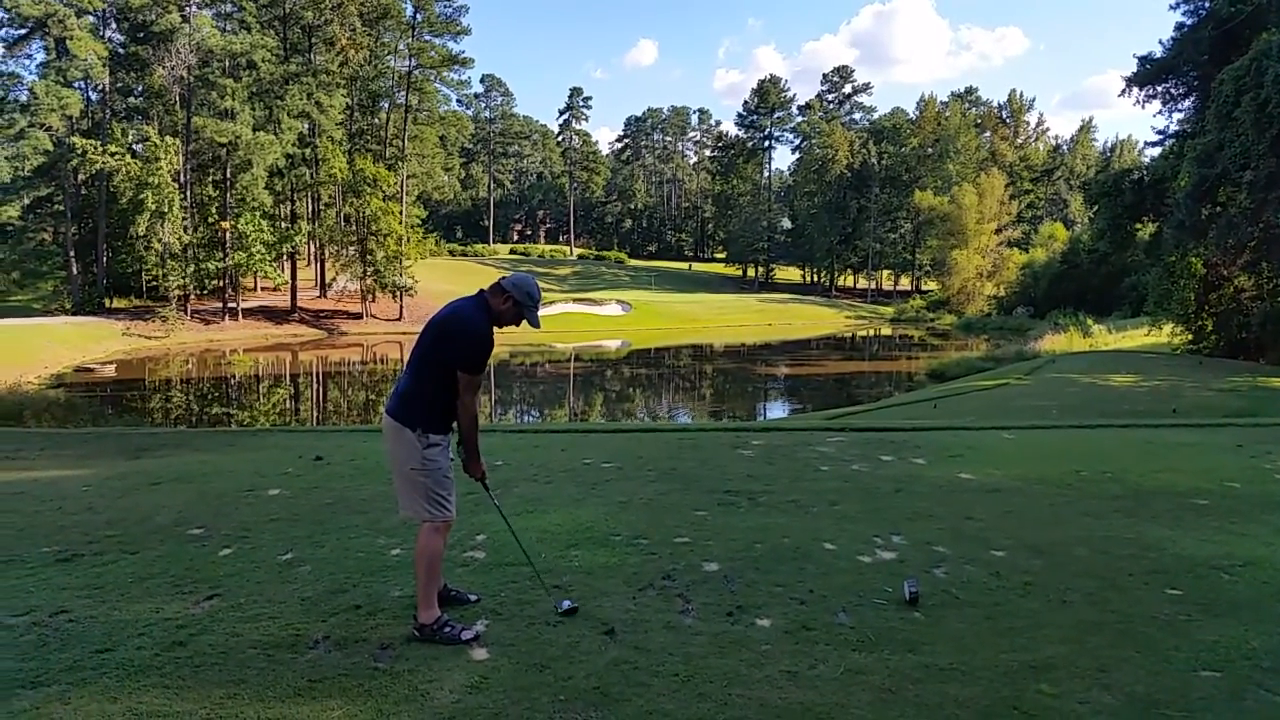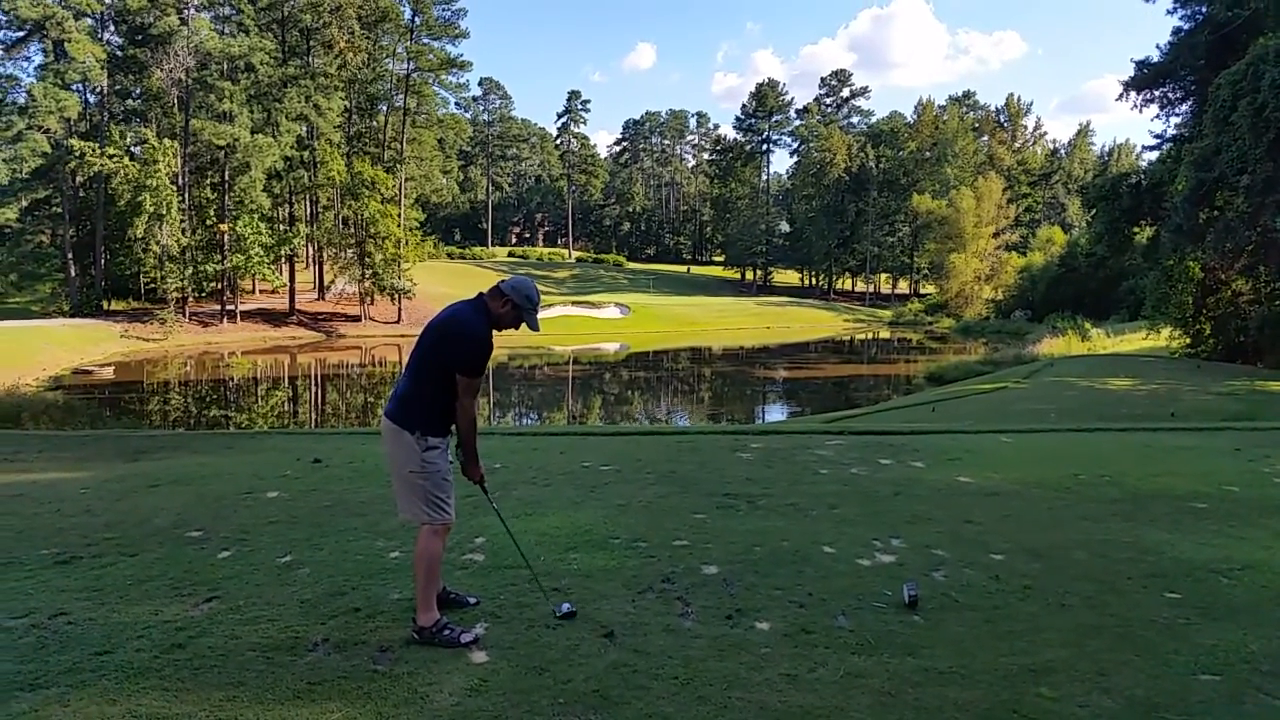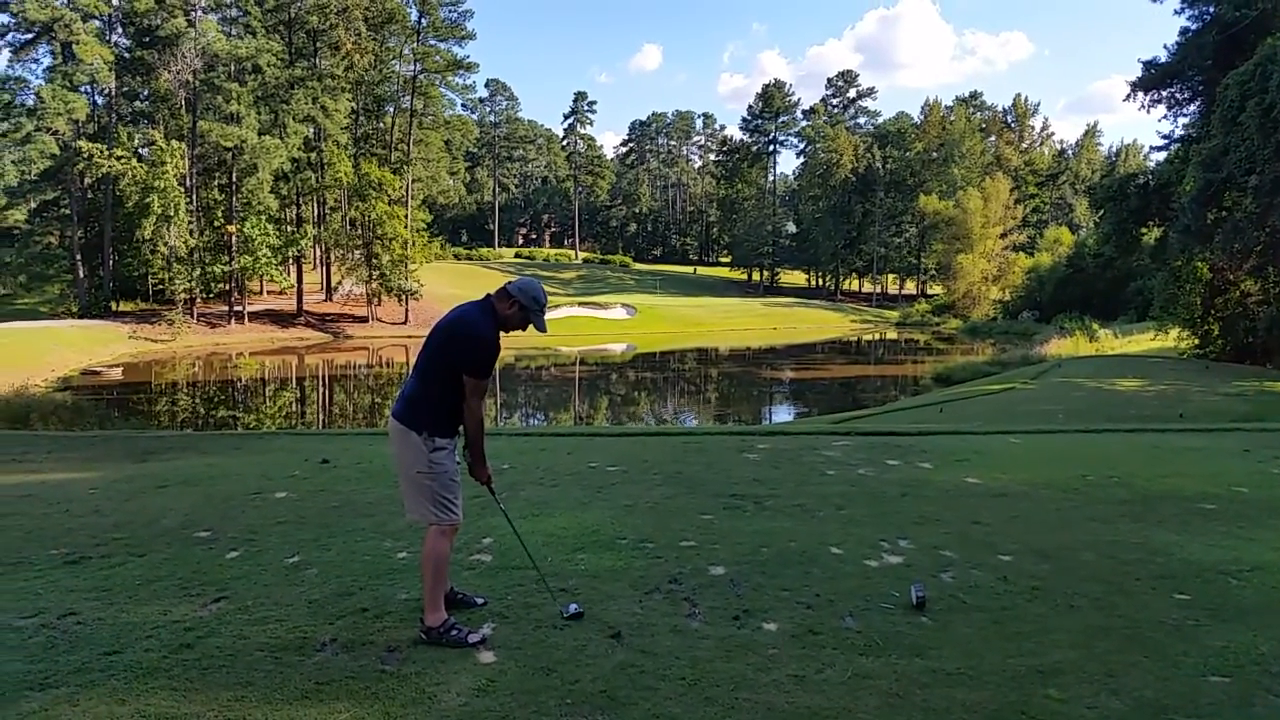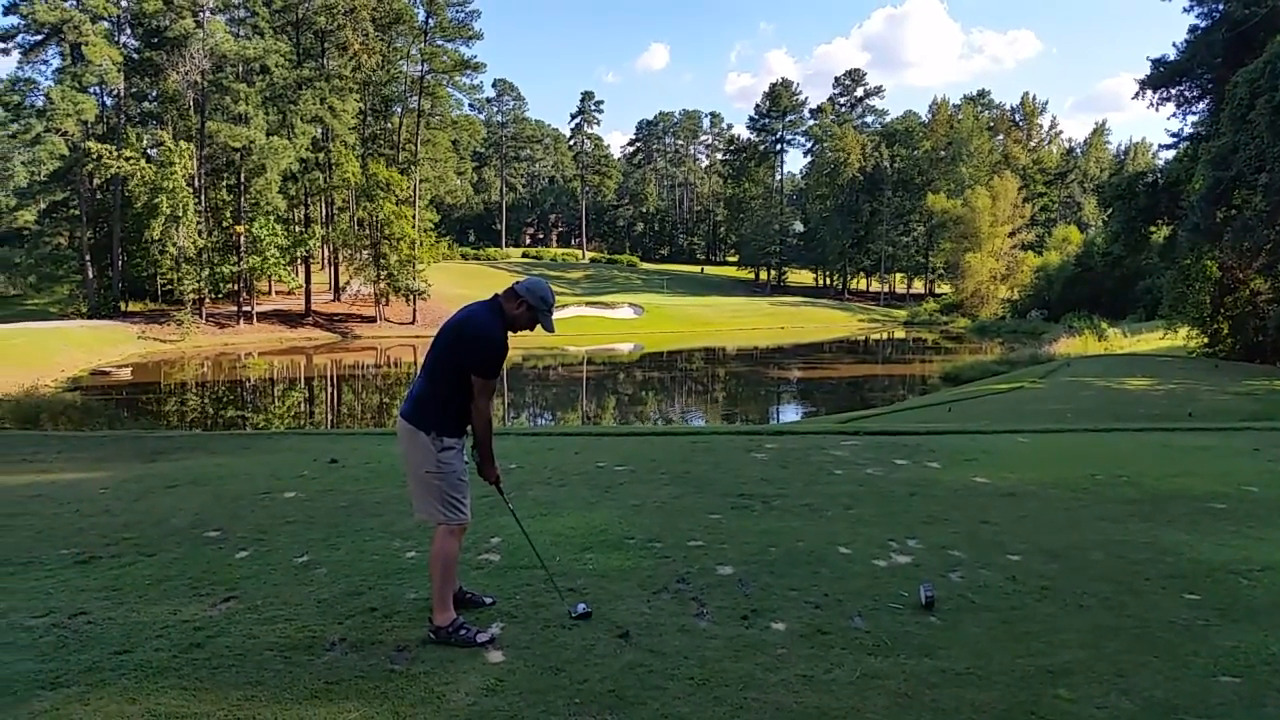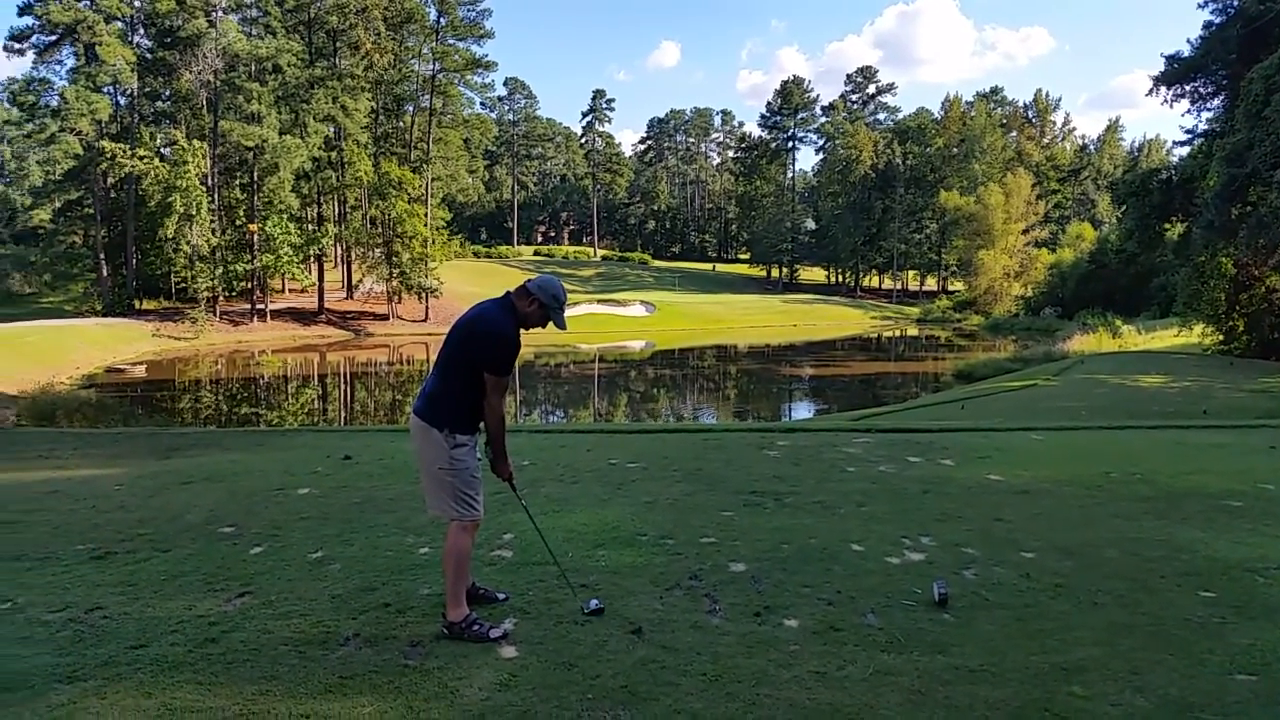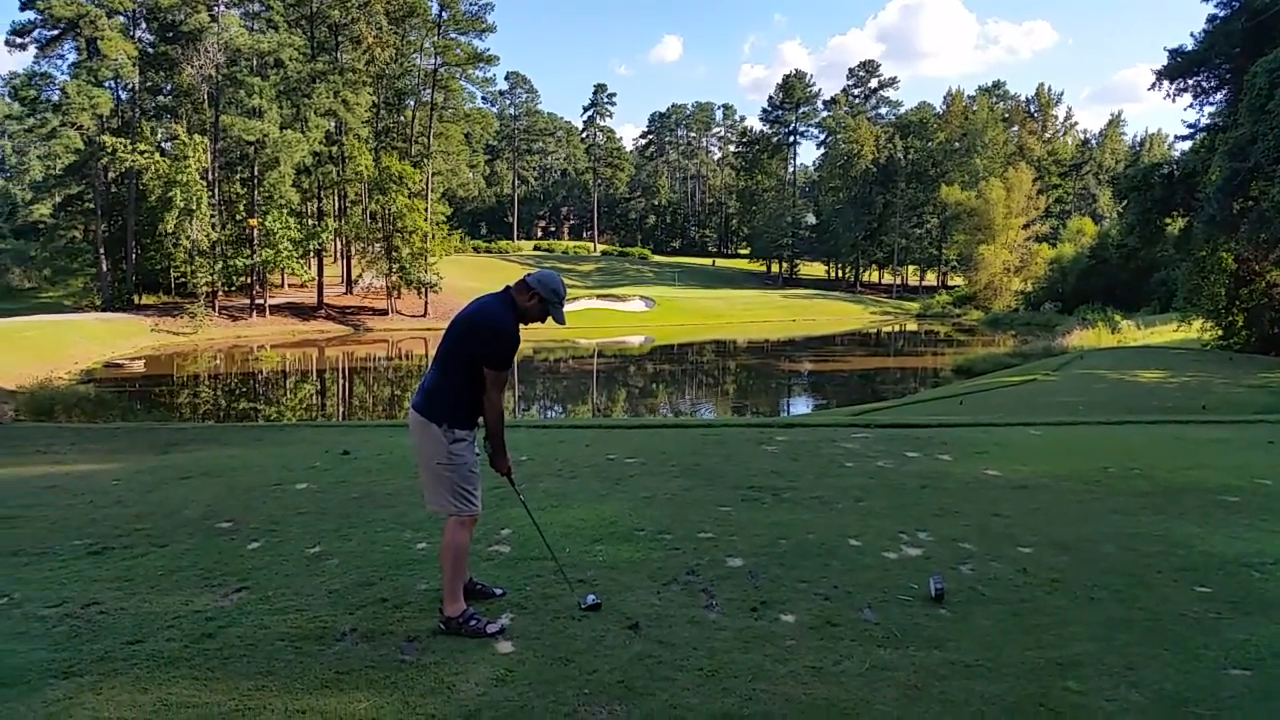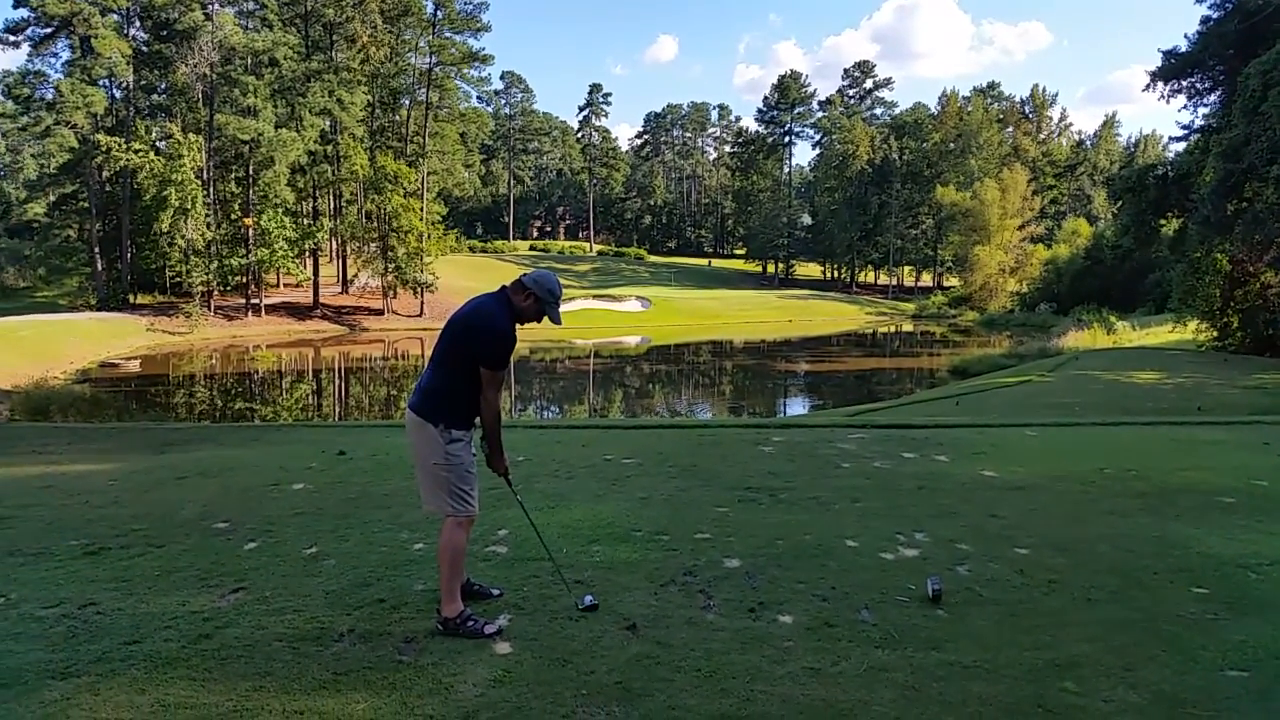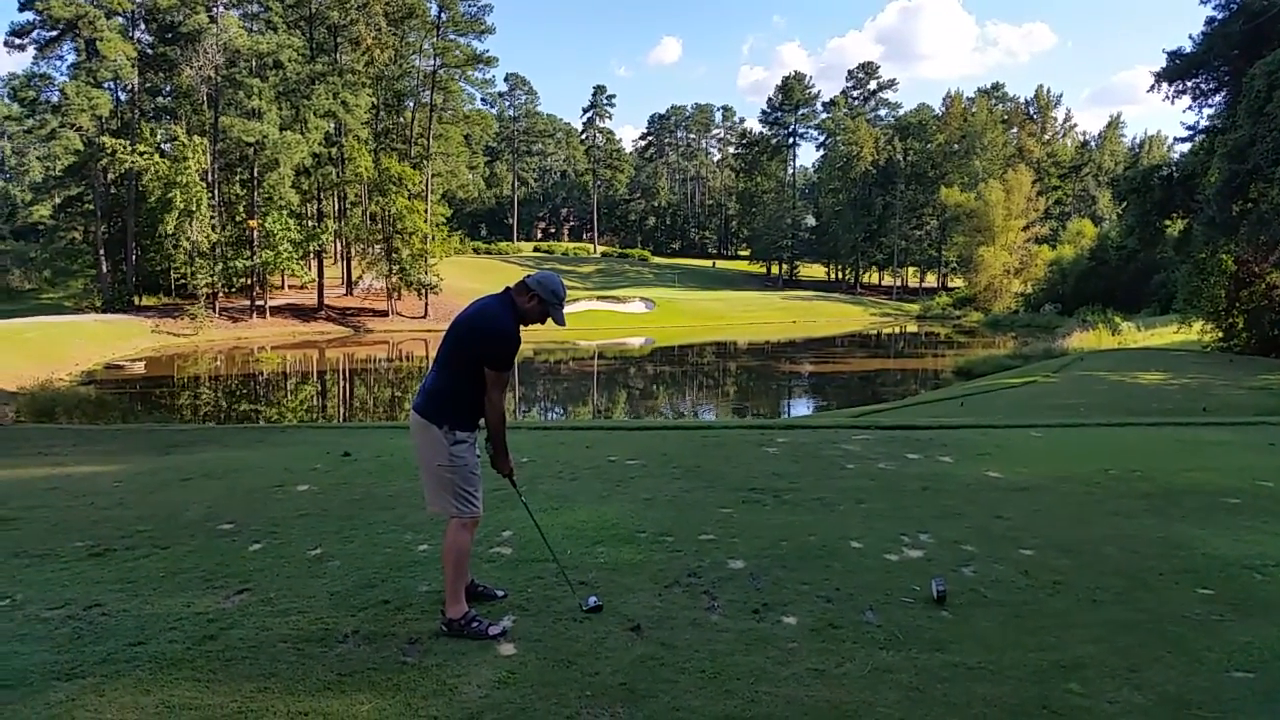
dt=0.1s
person 1, frame 1
left shoulder: (467, 311)
right shoulder: (475, 328)
right elbow: (466, 400)
left wrist: (465, 447)
right wrist: (473, 457)
left hip: (417, 420)
right hip: (418, 427)
left knee: (437, 514)
right knee: (436, 519)
left ankle: (435, 587)
right ankle: (427, 617)
person 1, frame 2
left shoulder: (466, 313)
right shoulder: (474, 331)
right elbow: (464, 403)
left wrist: (464, 451)
right wrist: (471, 460)
left hip: (416, 423)
right hip: (416, 430)
left knee: (436, 517)
right knee: (435, 522)
left ankle: (434, 590)
right ankle: (427, 620)
person 1, frame 3
left shoulder: (473, 315)
right shoulder: (481, 333)
right elbow: (472, 404)
left wrist: (471, 452)
right wrist: (478, 461)
left hip: (423, 424)
right hip: (424, 431)
left knee: (443, 518)
right knee: (443, 523)
left ankle: (441, 590)
right ankle: (434, 620)
person 1, frame 4
left shoulder: (481, 314)
right shoulder: (490, 333)
right elbow: (480, 405)
left wrist: (480, 453)
right wrist: (487, 462)
left hip: (431, 424)
right hip: (432, 431)
left knee: (452, 518)
right knee: (451, 523)
left ankle: (450, 590)
right ankle: (443, 620)
person 1, frame 5
left shoulder: (493, 313)
right shoulder: (502, 331)
right elbow: (493, 402)
left wrist: (493, 449)
right wrist: (500, 458)
left hip: (444, 421)
right hip: (445, 428)
left knee: (464, 514)
right knee: (465, 519)
left ankle: (463, 585)
right ankle: (456, 615)
person 1, frame 6
left shoulder: (492, 307)
right shoulder: (501, 324)
right elbow: (492, 397)
left wrist: (492, 444)
right wrist: (499, 452)
left hip: (443, 415)
right hip: (444, 422)
left knee: (463, 509)
right knee: (462, 514)
left ankle: (460, 581)
right ankle: (453, 610)
person 1, frame 7
left shoulder: (489, 307)
right shoulder: (497, 325)
right elbow: (489, 396)
left wrist: (488, 443)
right wrist: (496, 452)
left hip: (439, 416)
right hip: (441, 423)
left knee: (459, 510)
right knee: (460, 515)
left ankle: (458, 581)
right ankle: (451, 611)
person 1, frame 8
left shoulder: (493, 308)
right shoulder: (502, 326)
right elbow: (493, 397)
left wrist: (494, 446)
right wrist: (501, 454)
left hip: (444, 417)
right hip: (445, 425)
left knee: (464, 511)
right knee: (464, 516)
left ankle: (462, 583)
right ankle: (455, 612)
